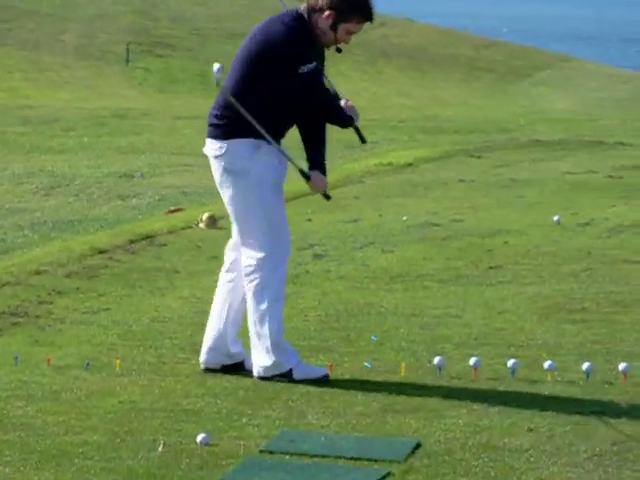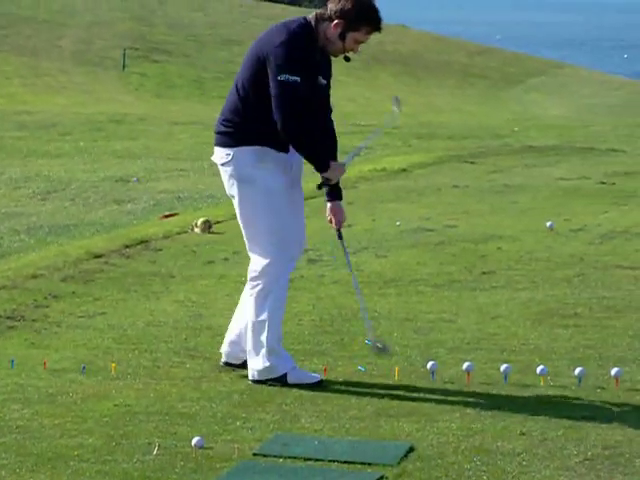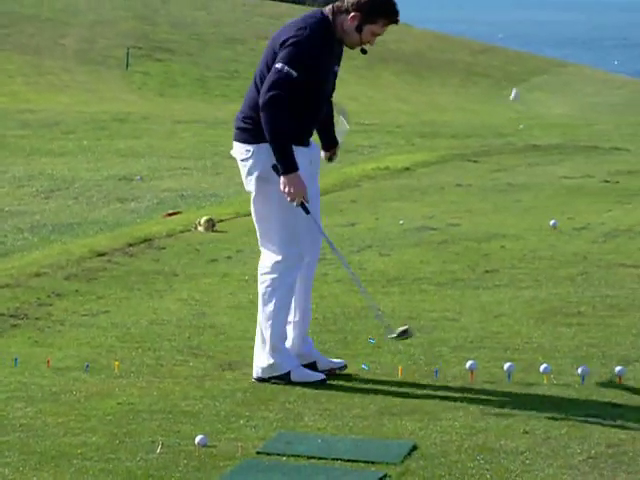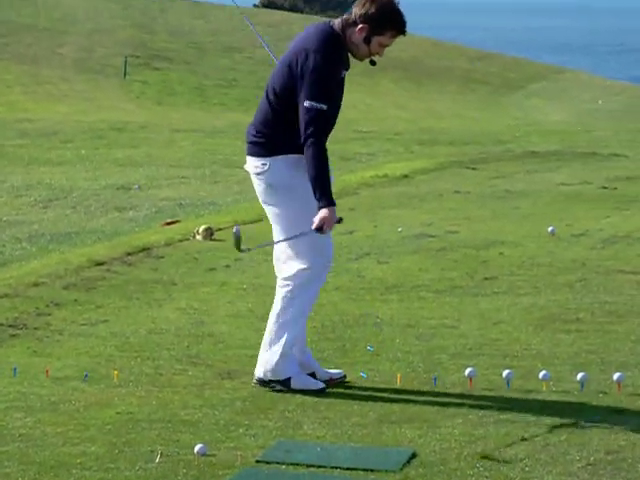
dt=0.2s
person 1, frame 1
left shoulder: (311, 44)
right shoulder: (286, 35)
left elbow: (312, 110)
right elbow: (321, 101)
left wrist: (317, 168)
right wrist: (346, 114)
left hip: (262, 147)
right hip: (239, 146)
left knee: (247, 249)
right knee: (267, 250)
left ankle: (220, 351)
right ankle: (271, 358)
person 1, frame 2
left shoulder: (320, 57)
right shoulder: (288, 43)
left elbow: (320, 124)
right elbow: (288, 118)
left wrist: (333, 194)
right wrist: (326, 167)
left hip: (275, 154)
right hip: (247, 152)
left knee: (288, 251)
right knee: (273, 256)
left ankle: (241, 346)
right ankle: (267, 362)
person 1, frame 3
left shoulder: (330, 41)
right shoulder: (305, 38)
right elbow: (272, 101)
left wrist: (330, 143)
right wrist: (287, 168)
left hip: (294, 147)
right hip: (266, 148)
left knee: (305, 248)
right knee: (283, 252)
left ankle: (297, 349)
right ankle: (271, 361)
person 1, frame 4
left shoulder: (327, 38)
right shoulder: (321, 55)
right elbow: (312, 133)
right wrist: (325, 204)
left hip: (289, 156)
right hip: (279, 160)
left knee: (299, 260)
right knee: (309, 260)
left ankle: (293, 360)
right ankle: (274, 365)
